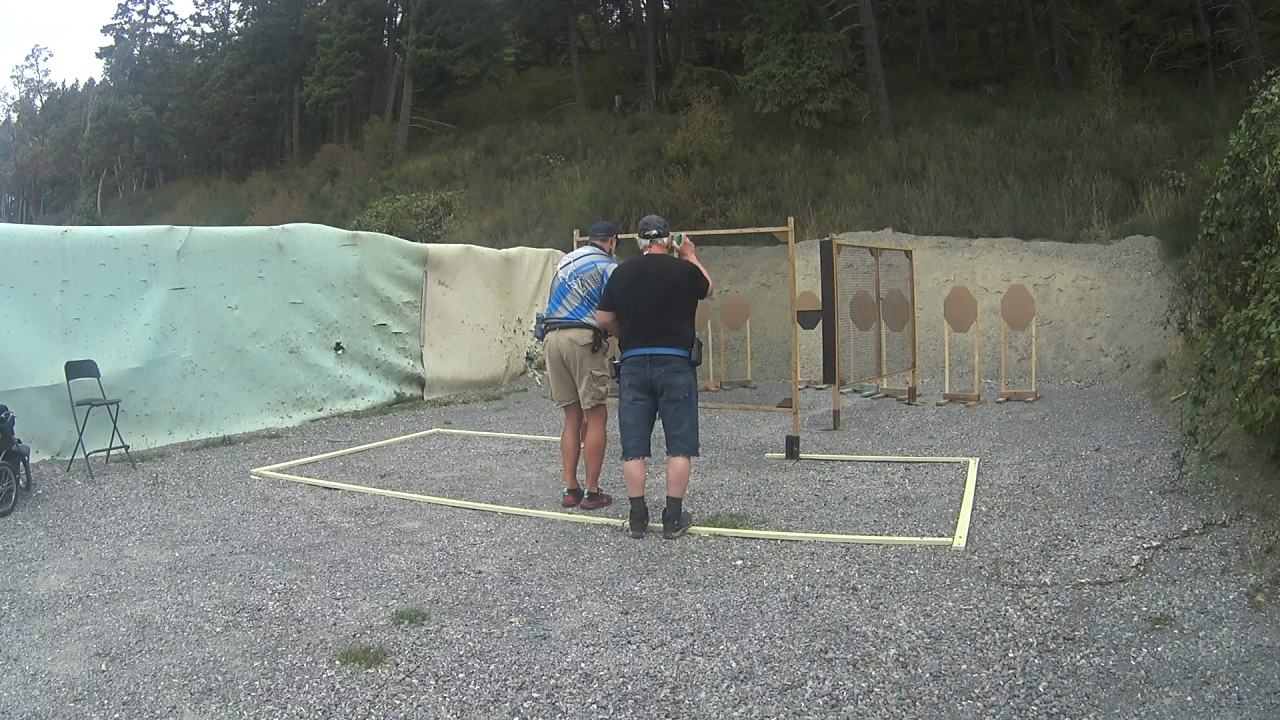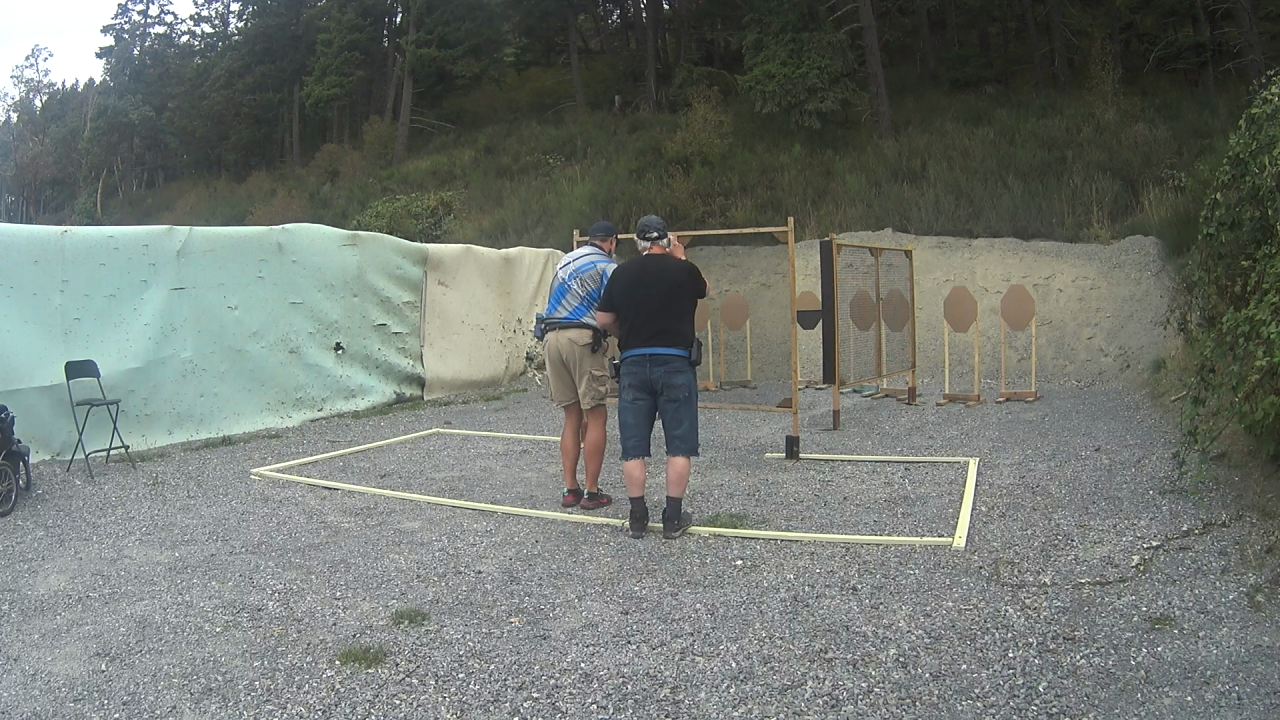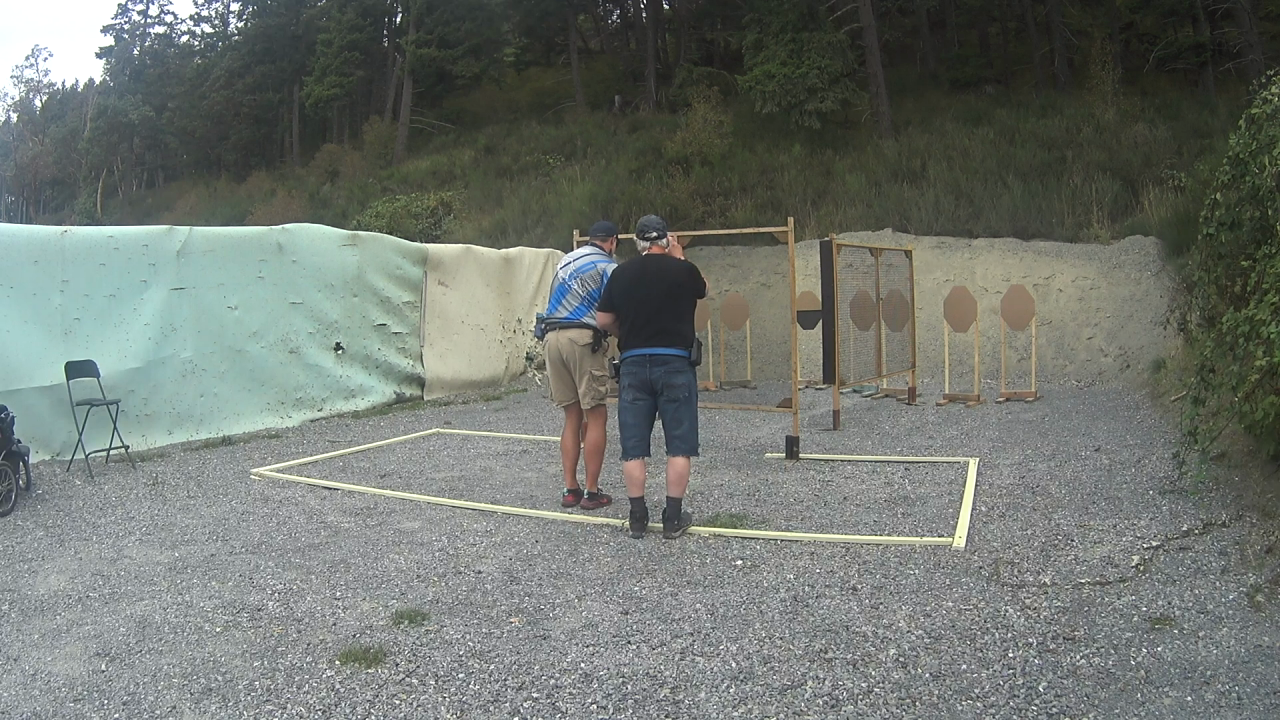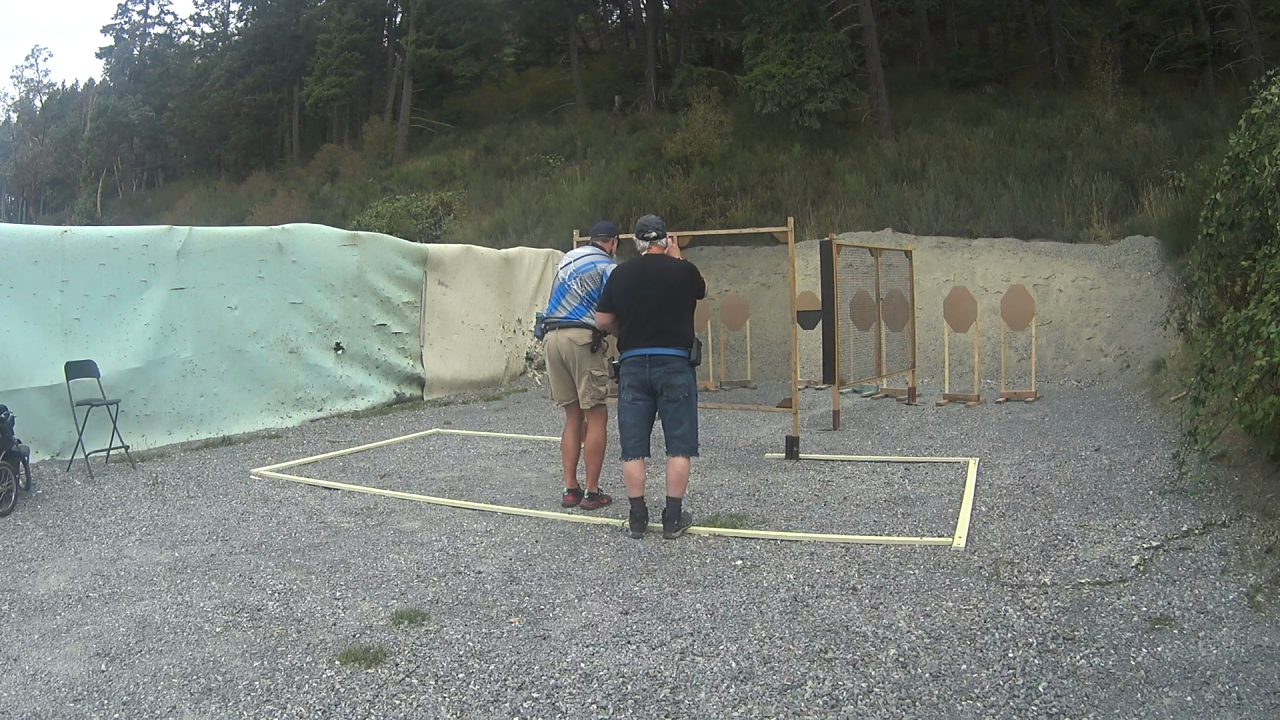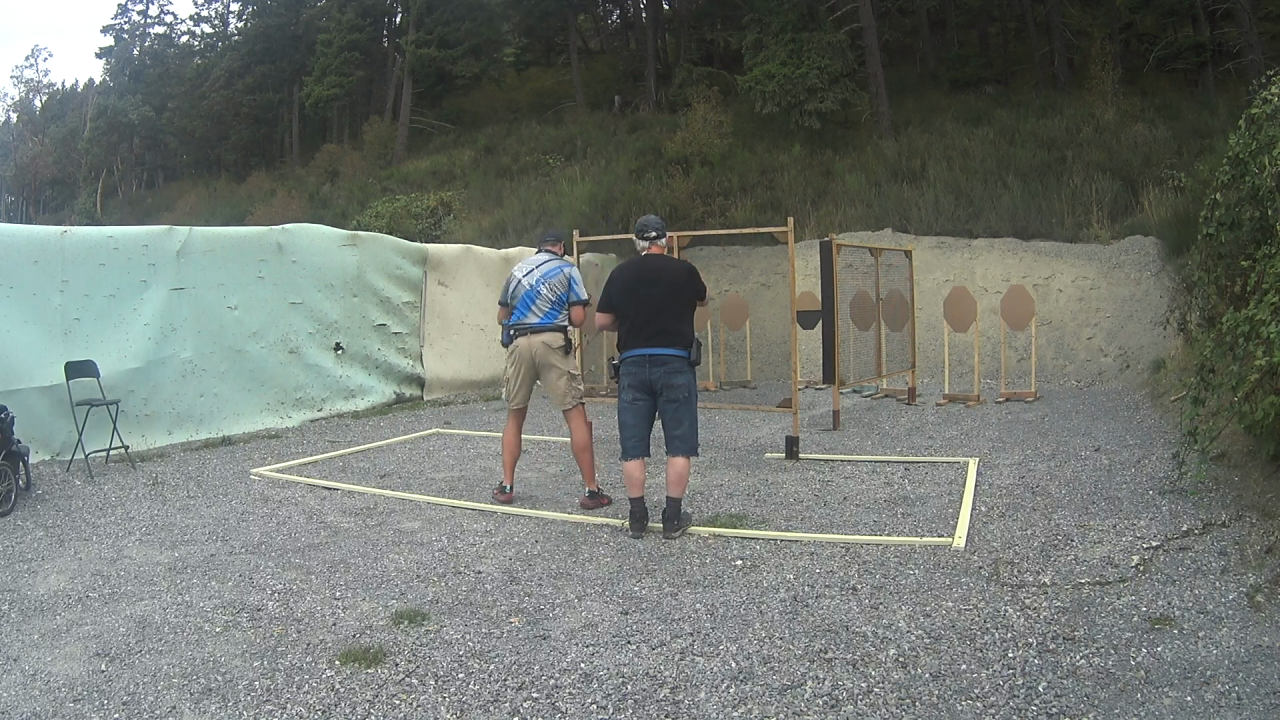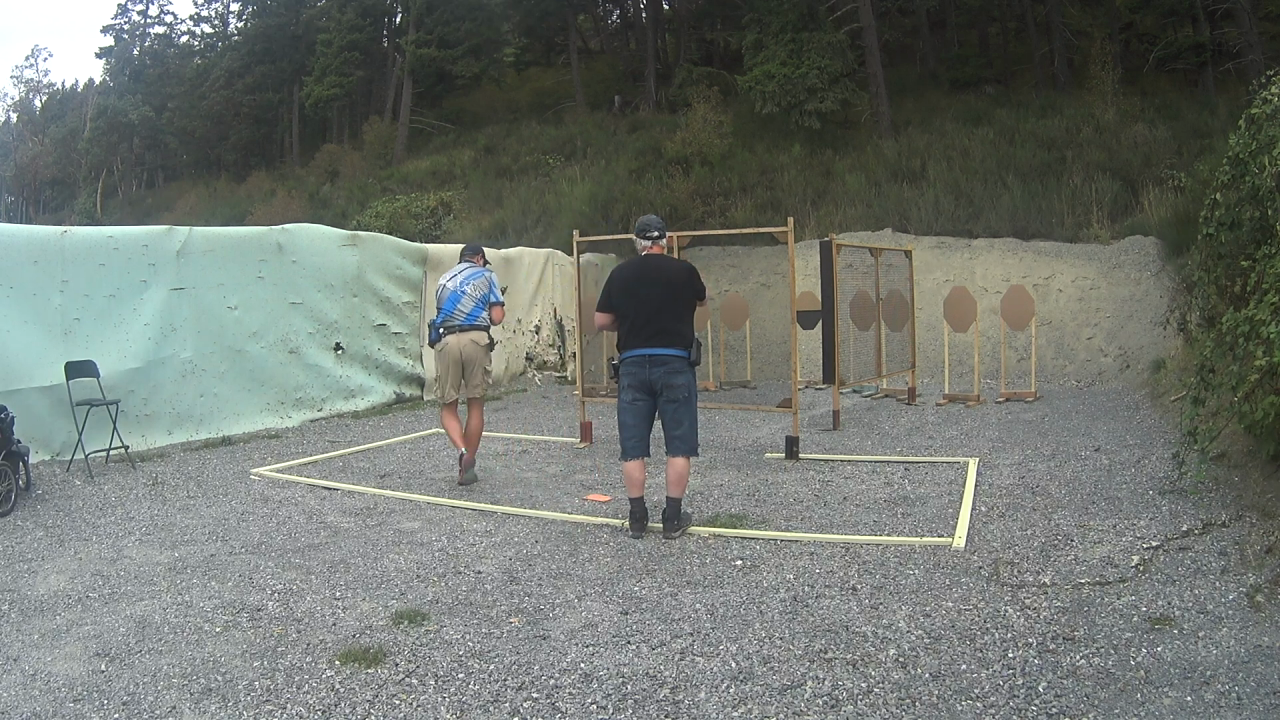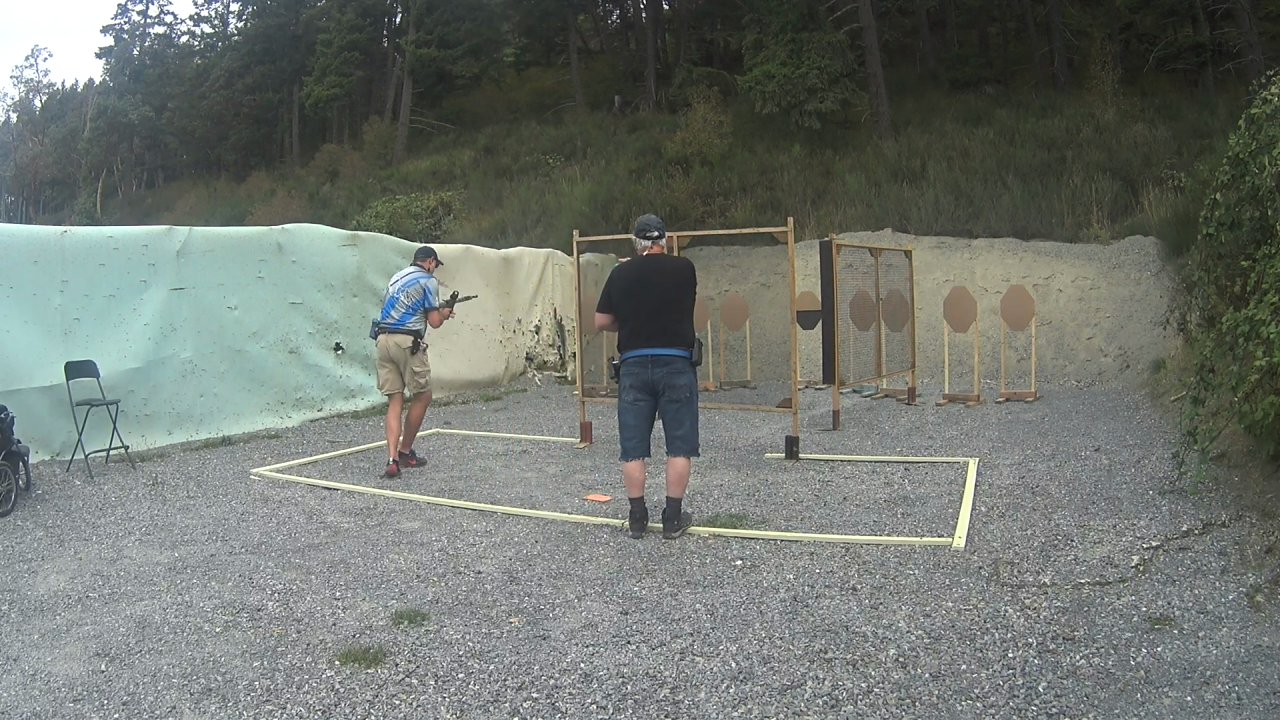
dt=0.7s
person 1, frame 1
left shoulder: (622, 273)
right shoulder: (684, 270)
left elbow: (603, 319)
right elbow: (708, 289)
right wrist: (691, 257)
left hip: (634, 365)
right hip: (675, 364)
left knee: (634, 447)
right knee: (679, 445)
left ankle: (637, 517)
right ankle: (673, 518)
person 1, frame 2
left shoulder: (621, 273)
right shoulder: (684, 270)
left elbow: (604, 320)
right elbow: (703, 289)
left hip: (634, 364)
right hip: (675, 364)
left knee: (634, 447)
right knee: (679, 445)
left ankle: (638, 518)
right ankle: (673, 518)
person 1, frame 3
left shoulder: (621, 273)
right shoulder: (684, 269)
left elbow: (603, 320)
right elbow: (702, 290)
left hip: (633, 365)
right hip: (675, 364)
left knee: (633, 447)
right knee: (679, 446)
left ankle: (637, 518)
right ankle: (673, 518)
person 1, frame 4
left shoulder: (621, 273)
right shoulder: (684, 270)
left elbow: (602, 320)
right elbow: (702, 290)
left hip: (633, 365)
right hip: (674, 364)
left knee: (633, 447)
right knee: (679, 445)
left ankle: (637, 518)
right ankle: (673, 518)
person 1, frame 5
left shoulder: (620, 273)
right shoulder: (684, 270)
left elbow: (602, 322)
right elbow: (702, 300)
left hip: (633, 366)
right hip: (674, 364)
left knee: (633, 448)
right knee: (678, 446)
left ankle: (637, 518)
right ankle: (673, 518)
person 1, frame 6
left shoulder: (620, 273)
right shoulder: (683, 270)
left elbow: (601, 322)
right elbow: (702, 300)
left hip: (633, 365)
right hip: (674, 364)
left knee: (633, 447)
right knee: (678, 446)
left ankle: (637, 518)
right ankle: (673, 518)
person 1, frame 7
left shoulder: (620, 273)
right shoulder: (684, 268)
left elbow: (602, 322)
left hip: (634, 365)
right hip: (676, 364)
left knee: (633, 447)
right knee: (679, 445)
left ankle: (637, 518)
right ankle: (673, 518)
person 2, frame 1
left shoulder: (566, 260)
right shoulder: (607, 265)
left elbow: (562, 301)
left hip: (553, 337)
right hip: (582, 338)
left knee: (572, 417)
right knee: (596, 417)
left ankle: (570, 489)
right ankle: (592, 492)
person 2, frame 2
left shoulder: (566, 260)
right shoulder: (606, 265)
left elbow: (566, 302)
left hip: (552, 337)
right hip: (582, 338)
left knee: (572, 417)
right knee: (595, 417)
left ankle: (570, 489)
right ankle: (591, 492)
person 2, frame 3
left shoulder: (567, 259)
right shoulder: (607, 265)
left hip: (553, 337)
right hip: (582, 338)
left knee: (572, 417)
right knee: (595, 417)
left ankle: (569, 489)
right ankle: (591, 492)
person 2, frame 4
left shoulder: (568, 258)
right shoulder: (607, 266)
left hip: (553, 337)
right hip: (582, 339)
left knee: (573, 416)
right knee: (596, 417)
left ankle: (569, 489)
right ankle: (592, 492)
person 2, frame 5
left shoulder: (517, 269)
right shoulder: (567, 269)
left elbow: (502, 317)
right elbow: (578, 318)
left hip: (519, 344)
right hip: (552, 343)
left knee: (515, 417)
right knee: (576, 416)
left ankle: (506, 486)
right ankle: (591, 491)
person 2, frame 6
left shoulder: (444, 279)
right shoulder: (487, 275)
right elbow: (497, 318)
left hip: (447, 342)
right hip: (476, 340)
left knee: (448, 408)
right knee: (475, 405)
left ankle: (463, 452)
right ankle: (467, 468)
person 2, frame 7
left shoulder: (397, 277)
right shoulder: (428, 281)
right elbow: (434, 322)
left wrist: (436, 308)
right wrist: (444, 313)
left hip: (384, 340)
right hip: (407, 343)
left knee: (395, 402)
right knee: (422, 397)
left ankle: (393, 459)
right ankle: (405, 452)
